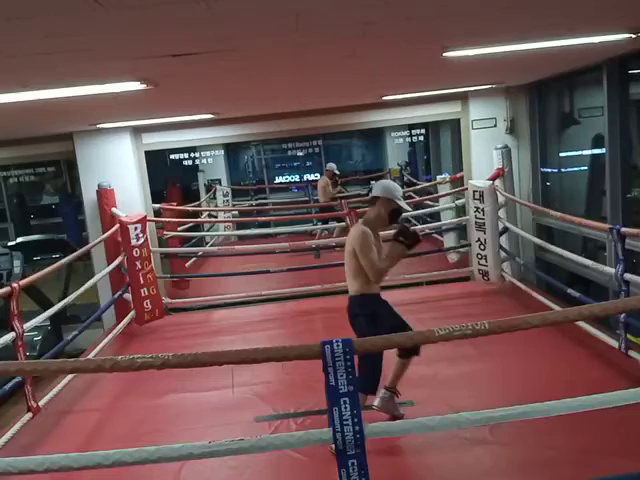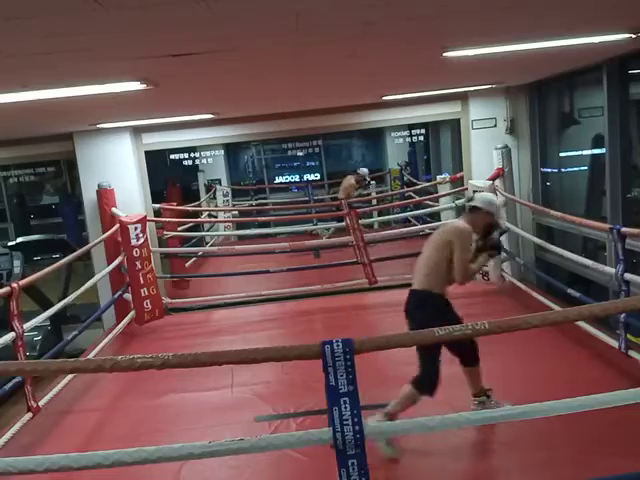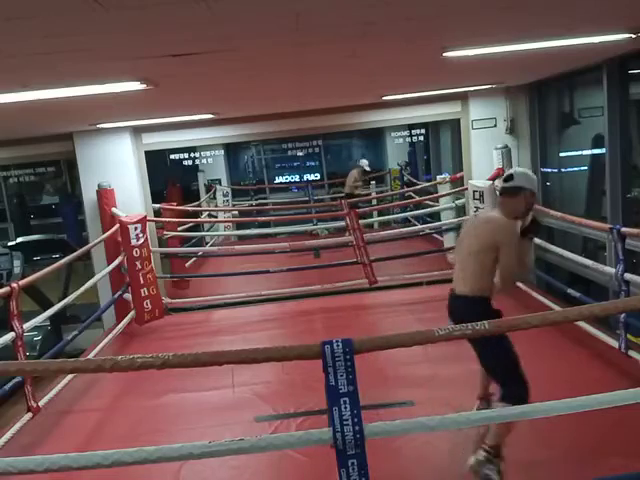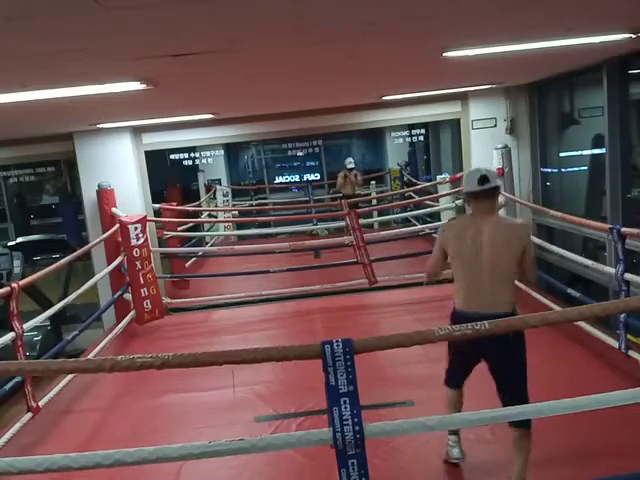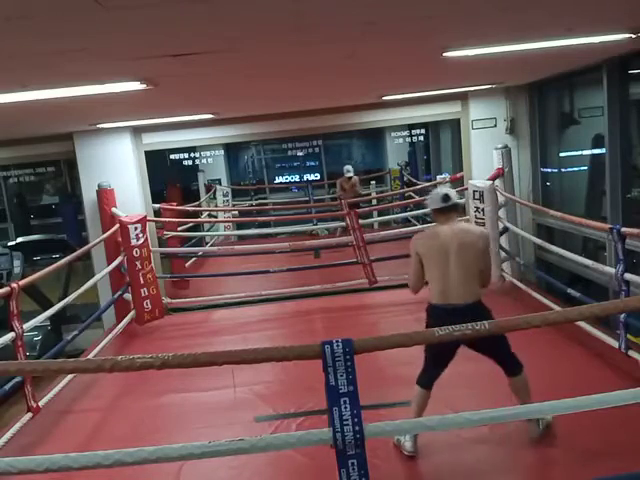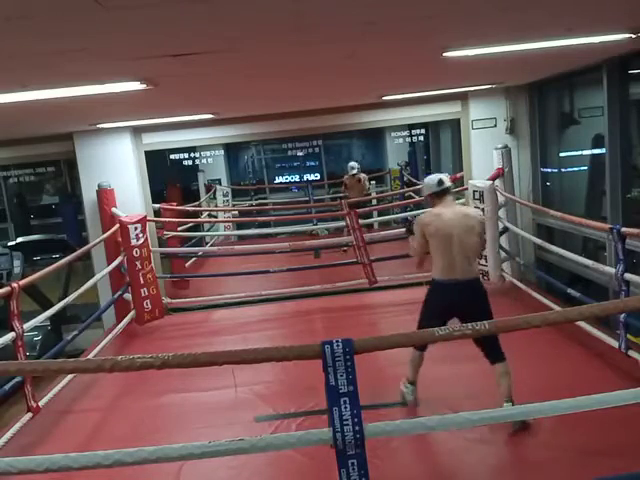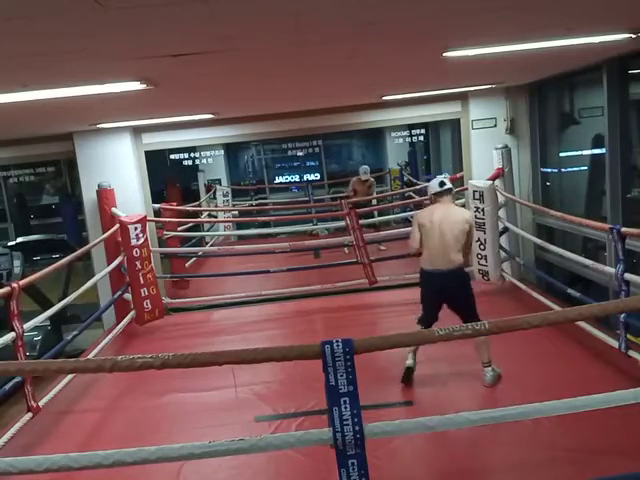
dt=0.5s
person 1, frame 1
left shoulder: (372, 232)
right shoulder: (362, 233)
left elbow: (381, 263)
right elbow: (376, 274)
left wrist: (398, 245)
right wrist: (399, 246)
left hip: (375, 302)
right hip: (364, 308)
left knee: (410, 343)
right knee: (369, 376)
left ankle: (387, 397)
person 1, frame 2
left shoulder: (453, 228)
right shoulder: (462, 230)
right elbow: (461, 277)
left wrist: (479, 253)
right wrist: (485, 256)
left hip: (424, 299)
right hip: (426, 304)
left knee: (468, 348)
right knee: (429, 377)
left ankle: (481, 399)
right ankle: (384, 419)
person 1, frame 3
left shoulder: (476, 219)
right shoulder: (507, 227)
right elbow: (509, 280)
right wrist: (524, 244)
left hip: (459, 303)
right hip: (476, 308)
left knee: (493, 356)
right knee: (516, 388)
left ankle: (483, 402)
person 1, frame 4
left shoulder: (449, 231)
right shoulder: (519, 231)
left elbow: (430, 274)
right elbow: (529, 278)
left hip: (463, 322)
left knee: (455, 377)
right knee: (516, 404)
left ankle: (454, 441)
person 1, frame 5
left shoulder: (419, 240)
right shoulder: (479, 234)
left elbow: (414, 286)
right elbow: (485, 281)
left hip: (439, 315)
right hip: (473, 313)
left knee: (428, 374)
right knee: (511, 364)
left ankle: (409, 437)
right ankle: (534, 421)
person 1, frame 6
left shoulder: (423, 221)
right shoulder: (476, 216)
left elbow: (418, 261)
right elbow: (479, 251)
left wrist: (414, 240)
left hip: (441, 290)
right hip: (471, 288)
right knee: (492, 349)
left ankle: (410, 388)
right ankle: (509, 409)
person 1, frame 7
left shoulder: (421, 215)
right shoulder: (466, 216)
left elbow: (414, 248)
right elbow: (467, 251)
left hip: (429, 276)
right hip: (455, 276)
left knee: (426, 320)
right knee: (473, 321)
left ankle: (411, 358)
right ankle: (488, 371)
